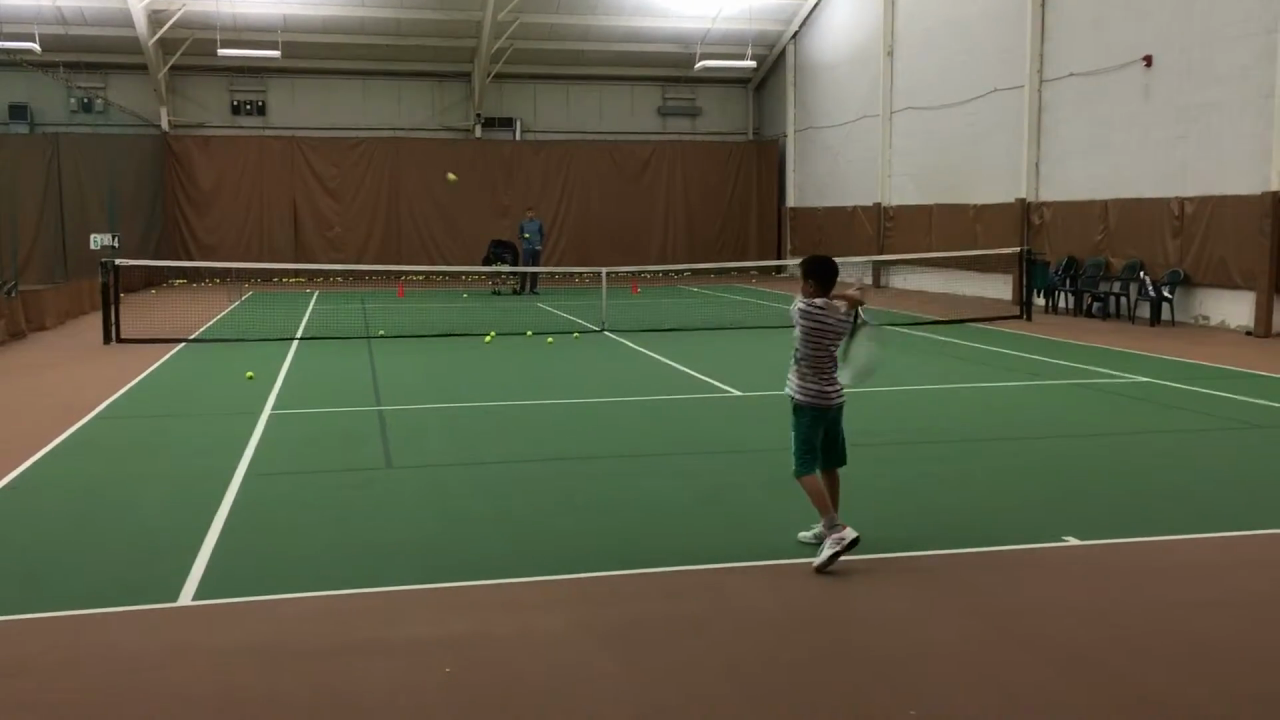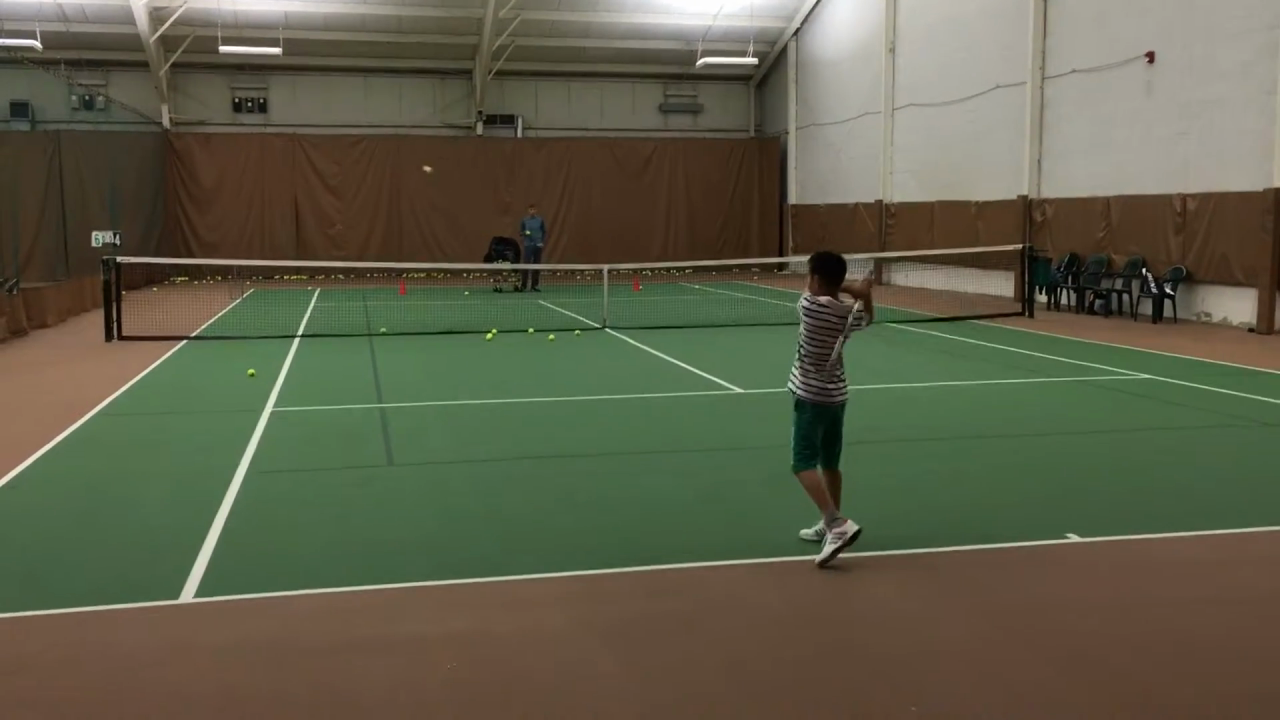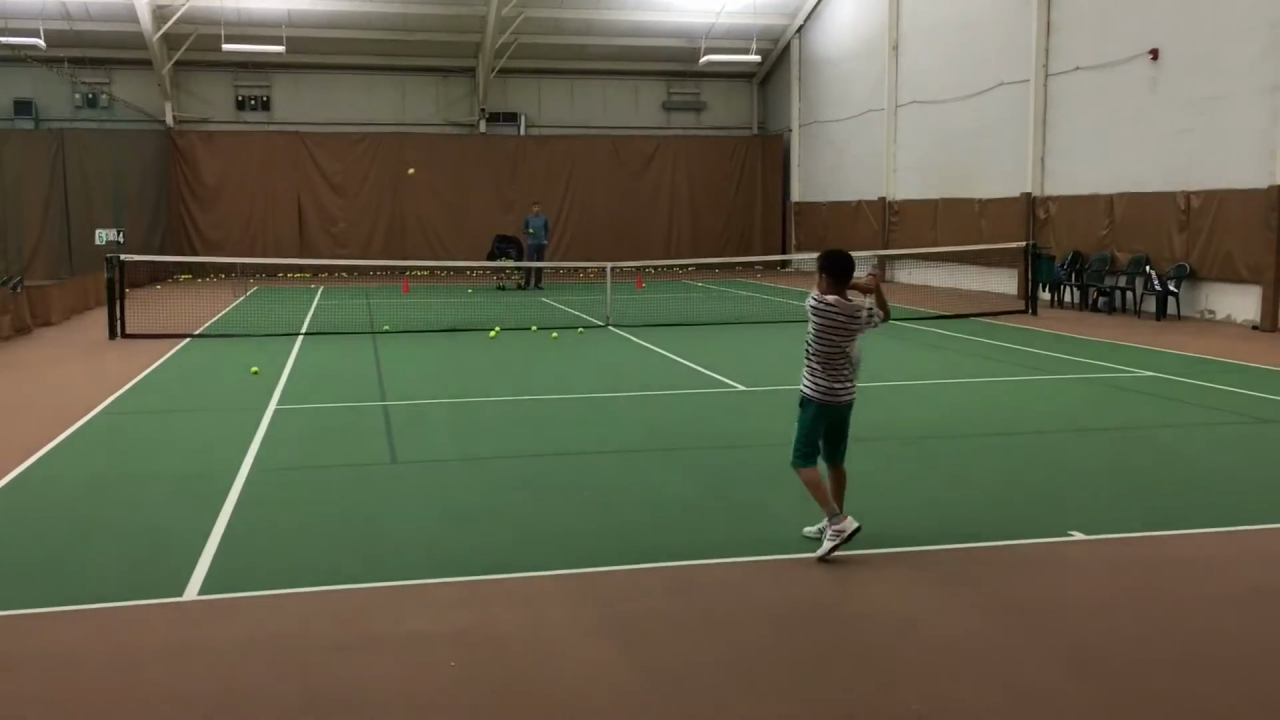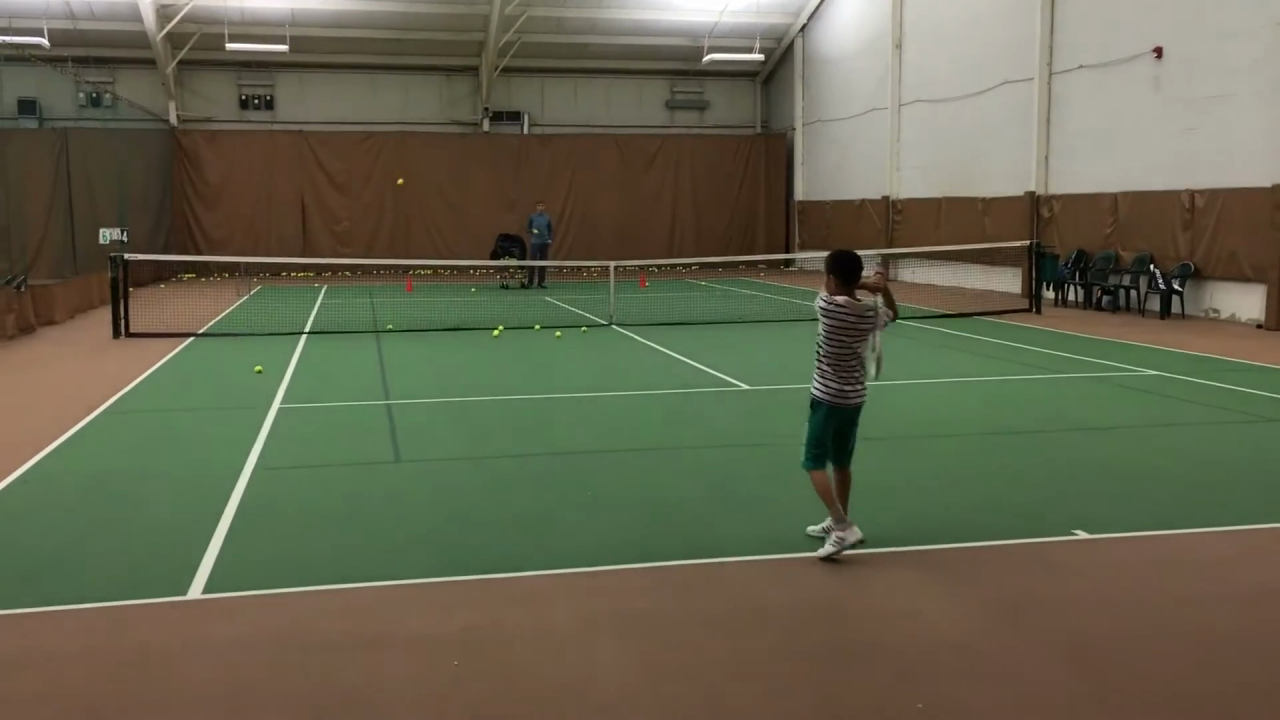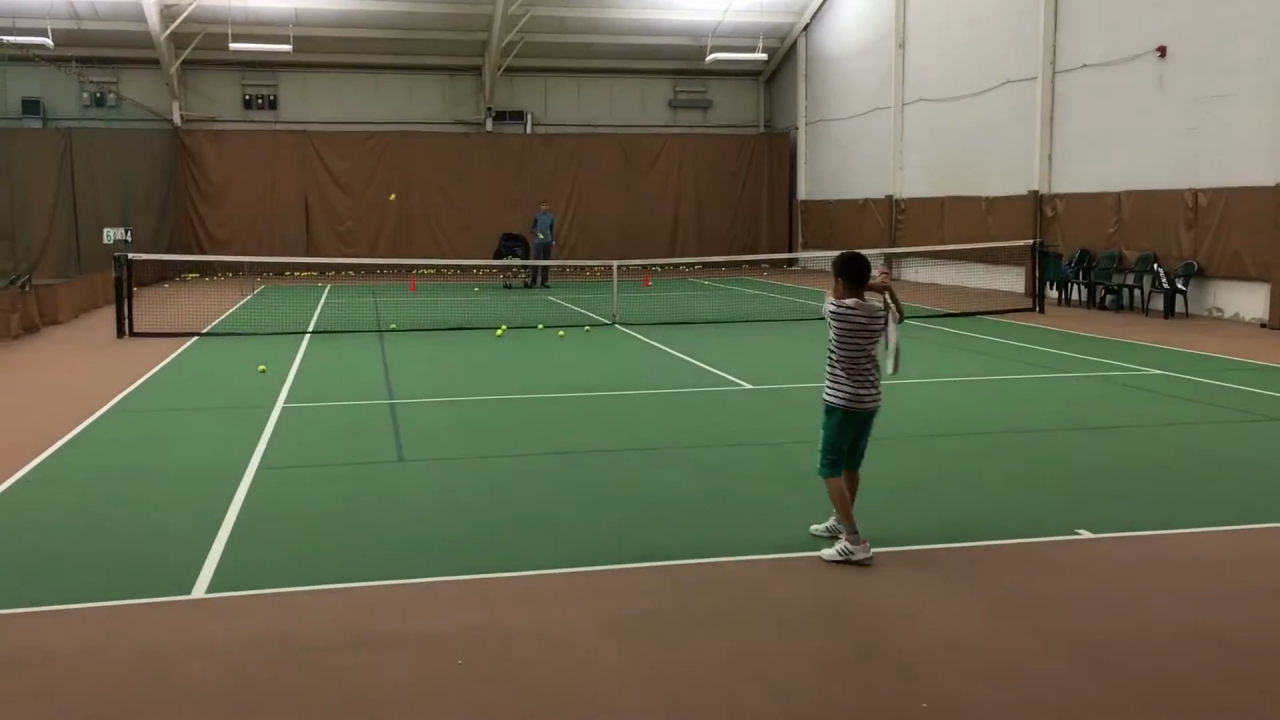
dt=0.1s
person 1, frame 1
left shoulder: (804, 309)
right shoulder: (842, 317)
left wrist: (843, 297)
right wrist: (850, 301)
left hip: (808, 401)
right hip: (833, 399)
left knee: (805, 469)
right knee: (828, 466)
left ankle: (837, 530)
right ankle: (829, 528)
person 1, frame 2
left shoulder: (809, 306)
right shoulder: (851, 314)
left elbow: (814, 294)
right elbow: (868, 316)
left wrist: (852, 289)
right wrist: (862, 293)
left hip: (811, 397)
right hip: (836, 395)
left knee: (804, 465)
right knee: (829, 463)
left ankle: (838, 524)
right ankle: (831, 525)
person 1, frame 3
left shoulder: (817, 305)
right shoulder: (861, 313)
left elbow: (821, 291)
right elbow: (884, 314)
left wrist: (858, 286)
right wrist: (875, 288)
left hip: (817, 395)
right hip: (844, 395)
left knee: (804, 461)
right knee: (835, 461)
left ankle: (839, 521)
right ankle: (834, 521)
person 1, frame 4
left shoulder: (826, 306)
right shoulder: (870, 313)
left elbow: (830, 292)
right elbow: (893, 313)
left wrist: (866, 286)
right wrist: (883, 287)
left hip: (828, 397)
right hip: (855, 397)
left knee: (815, 464)
right knee: (841, 462)
left ankle: (844, 528)
right ankle: (839, 523)
person 1, frame 5
left shoulder: (838, 311)
right shoulder: (880, 313)
left elbow: (830, 296)
right elbow: (899, 313)
left wrist: (872, 286)
right wrist: (886, 289)
left hip: (842, 401)
right hip: (870, 401)
left knee: (830, 470)
right knee: (849, 465)
left ankle: (854, 542)
right ankle: (840, 523)
